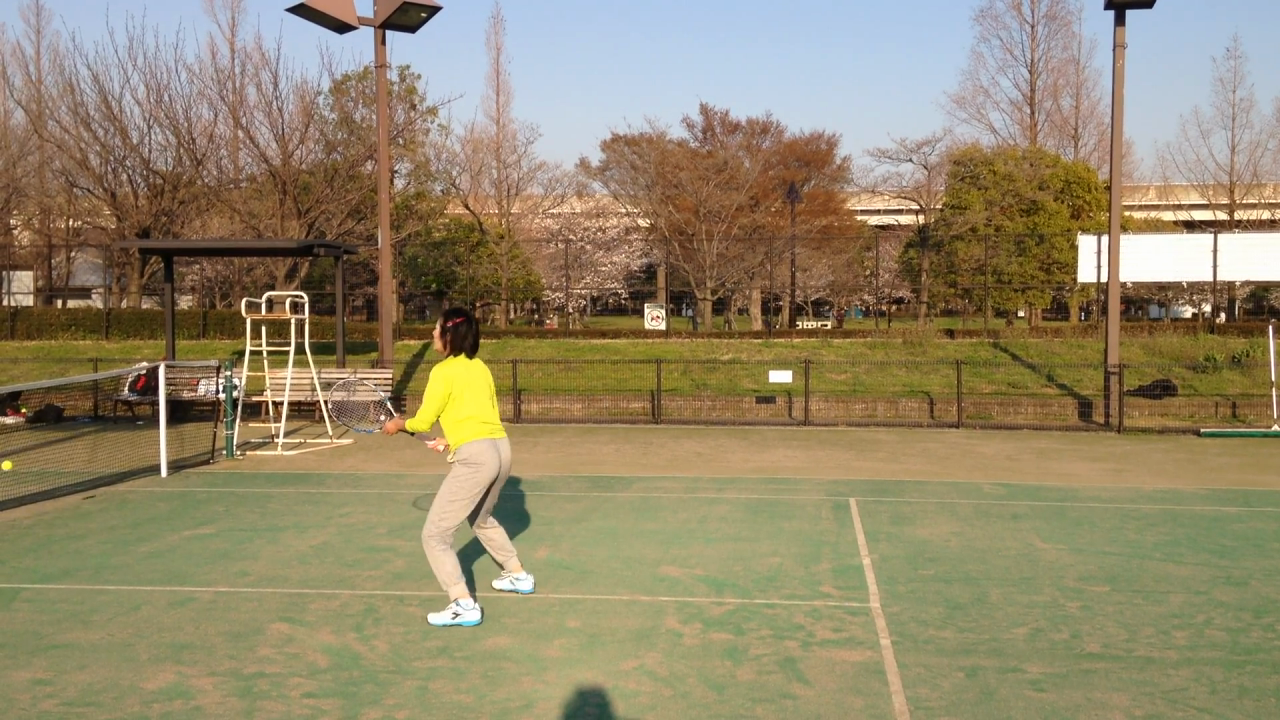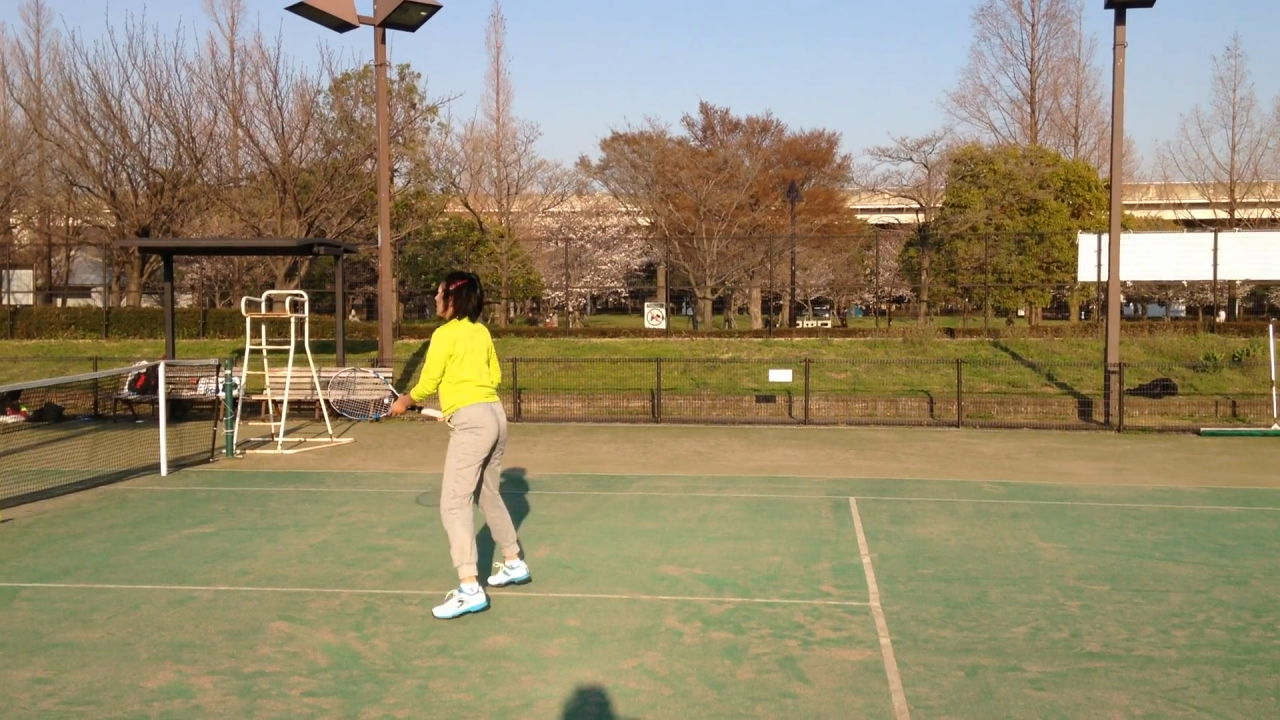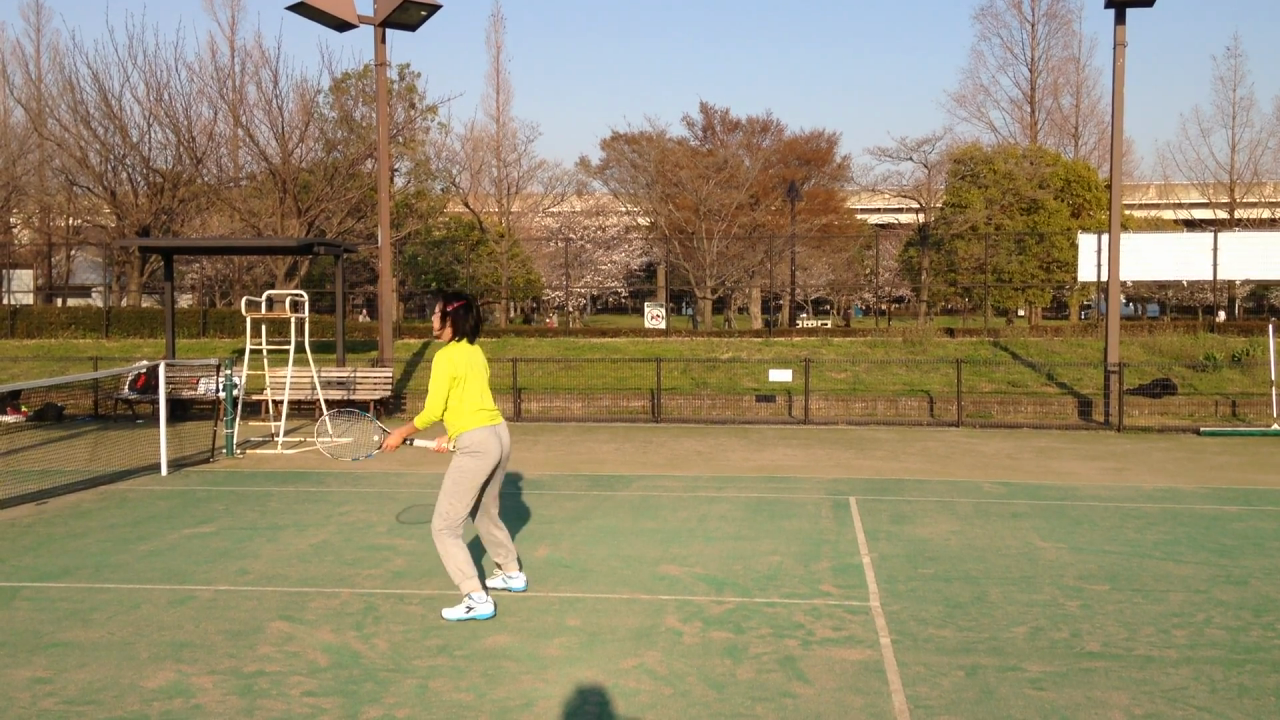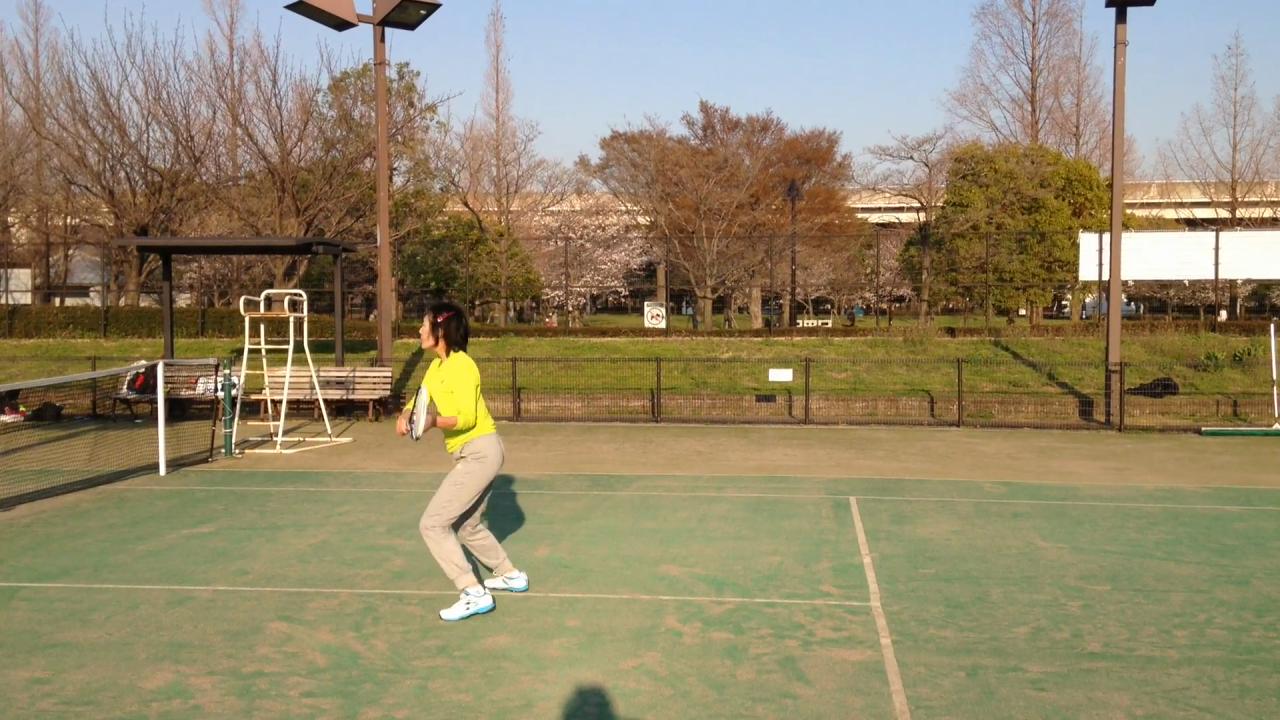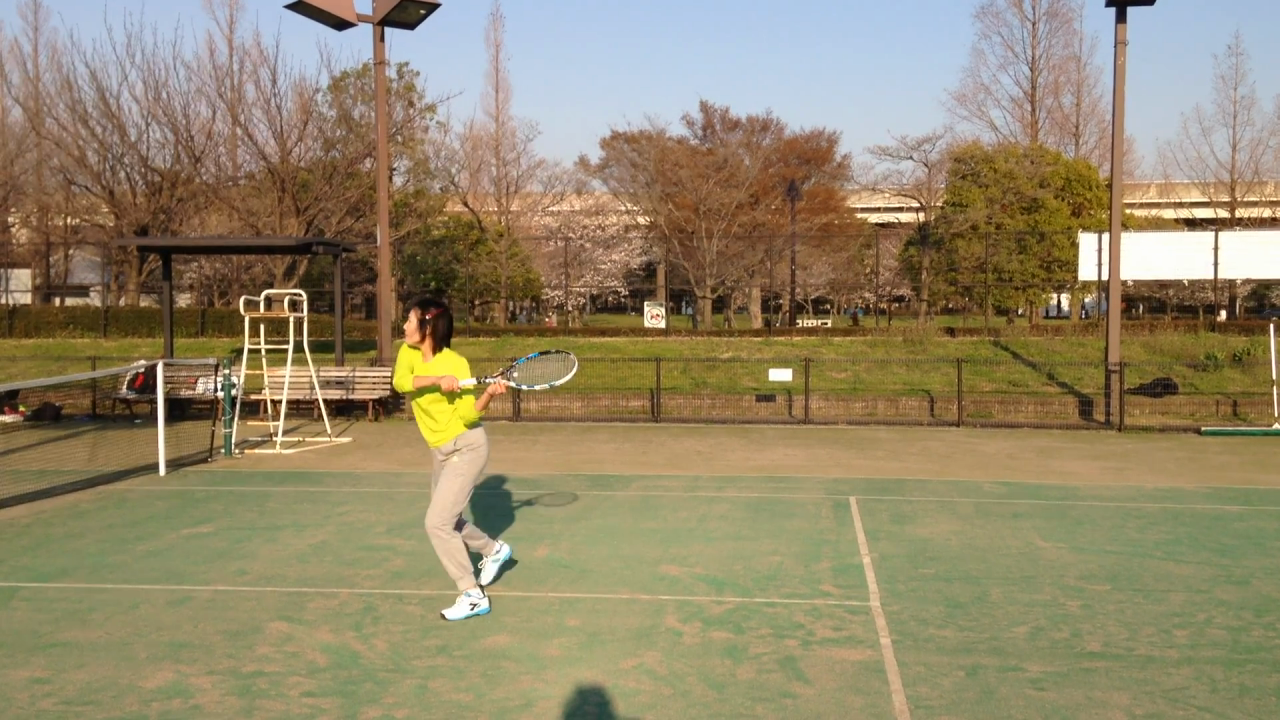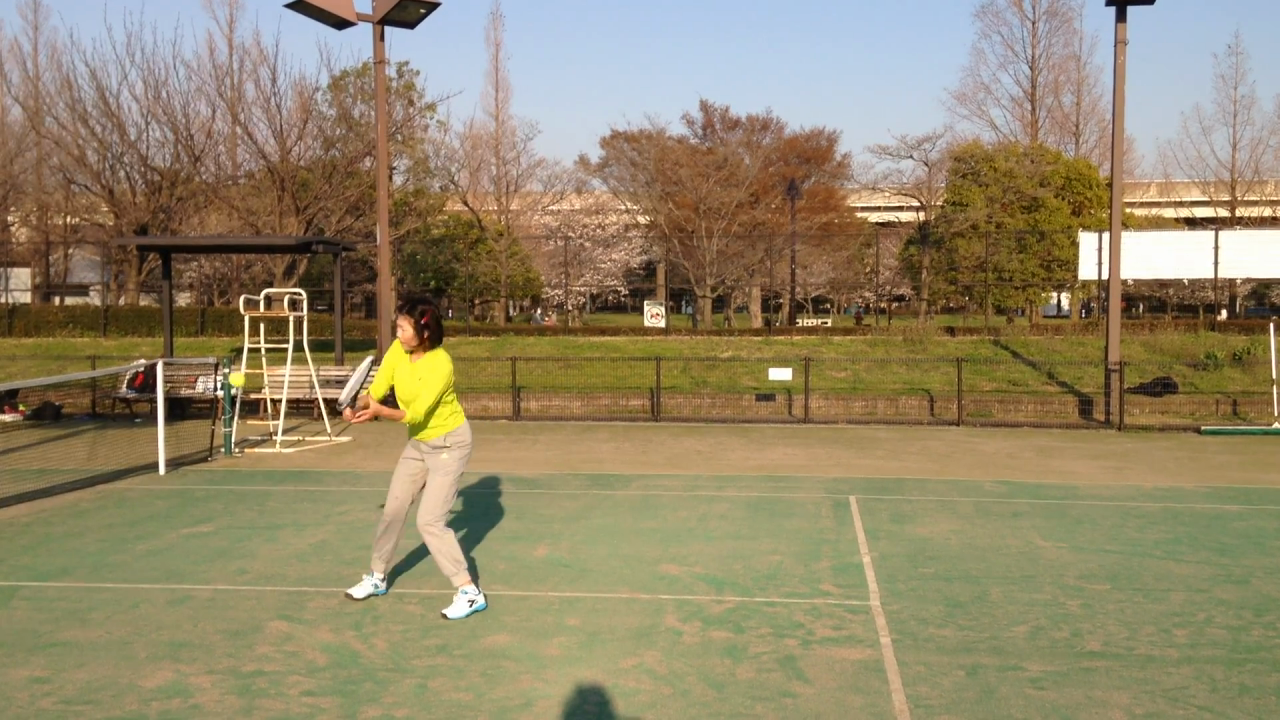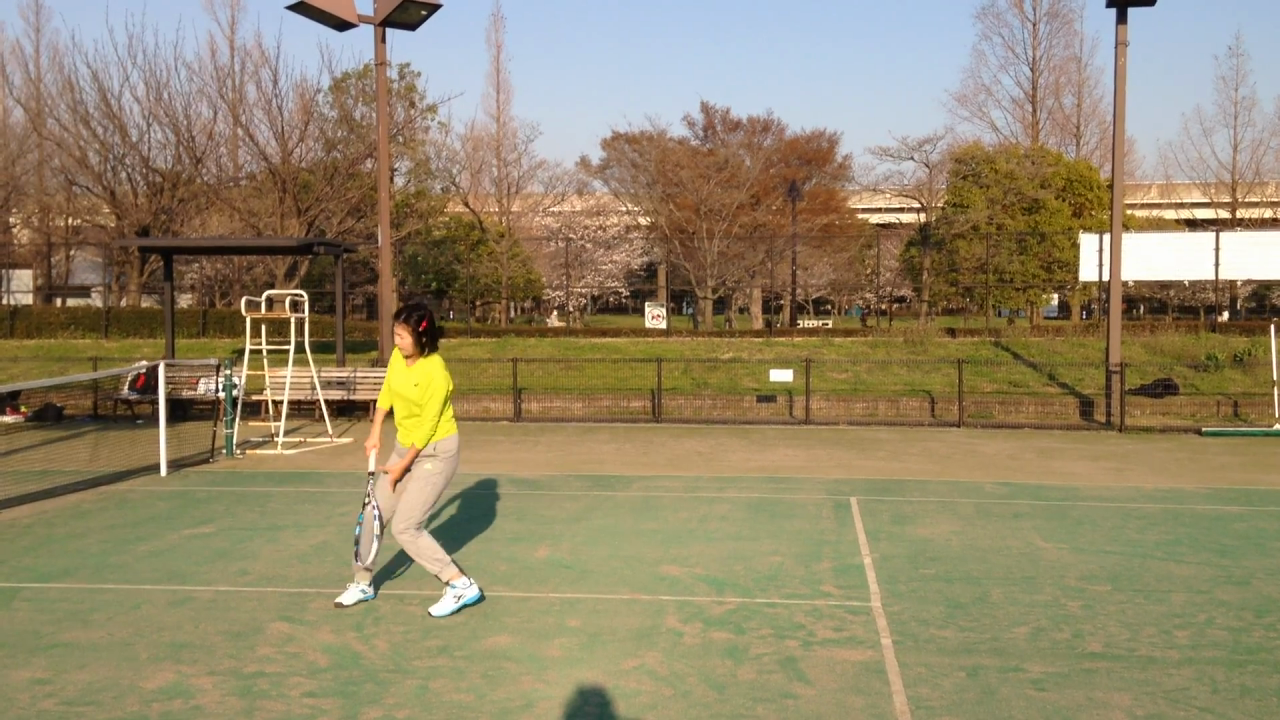
dt=0.2s
person 1, frame 1
left shoulder: (443, 371)
right shoulder: (480, 367)
left elbow: (424, 421)
left wrist: (398, 424)
right wrist: (453, 438)
left hip: (474, 459)
right hip: (500, 451)
left knee: (434, 536)
right knee: (481, 520)
left ankle: (464, 604)
right ankle: (518, 574)
person 1, frame 2
left shoulder: (444, 335)
right shoulder: (481, 332)
left elbow: (427, 386)
left wrist: (403, 402)
left hip: (471, 424)
right hip: (494, 416)
left knee: (454, 507)
right knee: (489, 495)
left ankle: (469, 589)
right ankle: (514, 563)
person 1, frame 3
left shoulder: (446, 357)
right shoulder: (473, 353)
left elbow: (431, 412)
left wrist: (401, 434)
right wrist: (451, 438)
left hip: (475, 446)
right hip: (497, 438)
left knee: (444, 528)
right knee: (485, 515)
left ankle: (477, 599)
right ankle: (512, 572)
person 1, frame 4
left shoulder: (464, 367)
right shoulder: (435, 366)
left elbow: (468, 420)
left wrist: (435, 421)
right wrist: (405, 417)
left hip: (479, 454)
right hip: (468, 455)
left knee: (432, 524)
right knee: (466, 525)
left ankle: (473, 593)
right ankle: (510, 574)
person 1, frame 5
left shoulder: (457, 363)
right shoulder: (408, 351)
left elbow: (469, 418)
right elbow: (402, 383)
left wrist: (487, 396)
right wrist: (435, 381)
left hip: (467, 447)
right hip: (440, 450)
left knee: (437, 525)
right knee: (448, 521)
left ankle: (472, 595)
right ankle: (493, 549)
person 1, frame 6
left shoulder: (440, 365)
right shoulder: (398, 349)
left elbow: (415, 415)
right elbow: (378, 386)
left wrist: (383, 411)
right wrist: (364, 405)
left hip: (449, 444)
right hip: (418, 442)
left knee: (429, 521)
right knee: (392, 511)
left ankle: (469, 593)
right ankle: (376, 577)
person 1, frame 7
left shoulder: (435, 372)
right shoulder: (400, 355)
left elbow: (427, 428)
right elbow: (387, 393)
left wrist: (401, 467)
right wrist: (375, 432)
left hip: (437, 452)
right hip: (407, 449)
left knee: (405, 527)
right knee: (375, 517)
left ankle: (461, 585)
right ankle: (363, 582)
